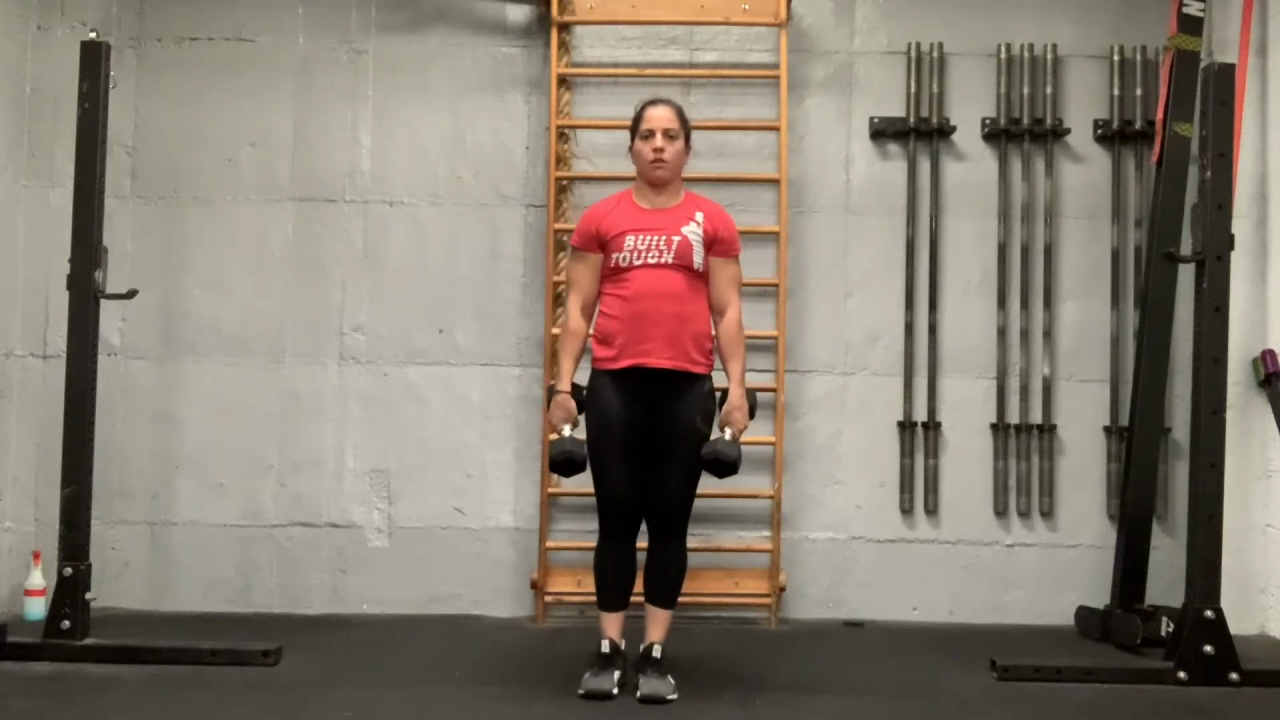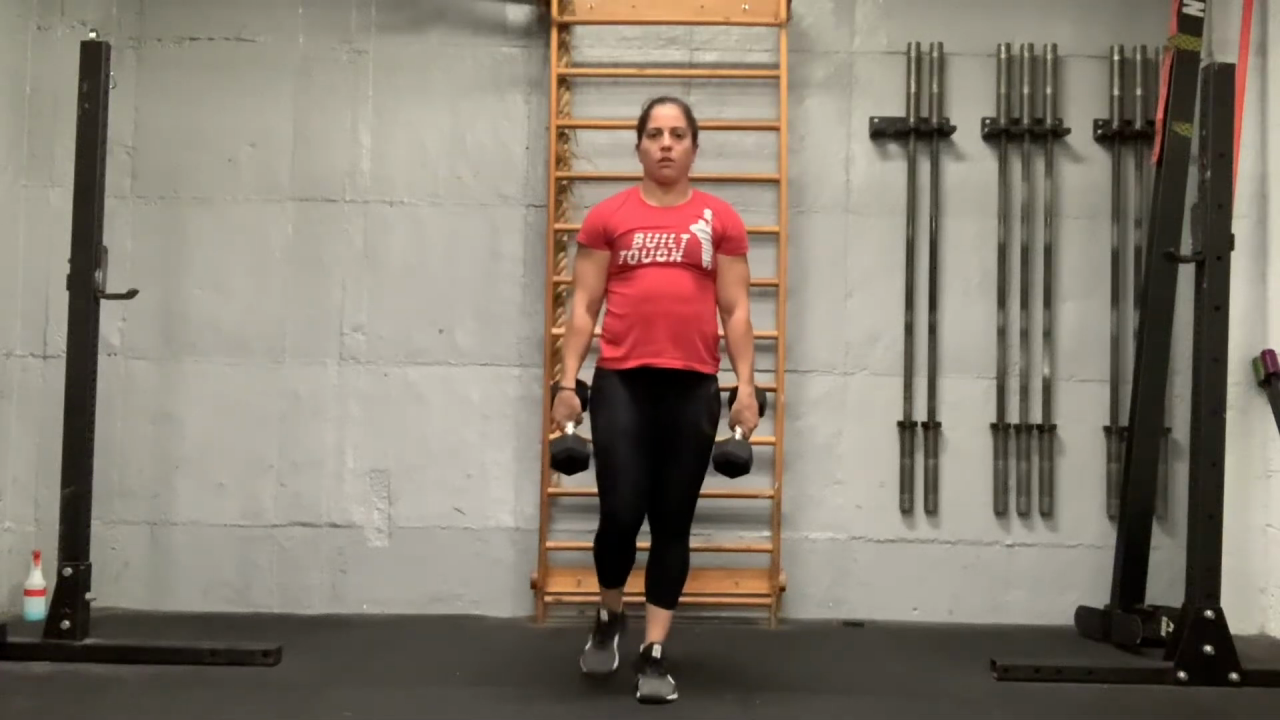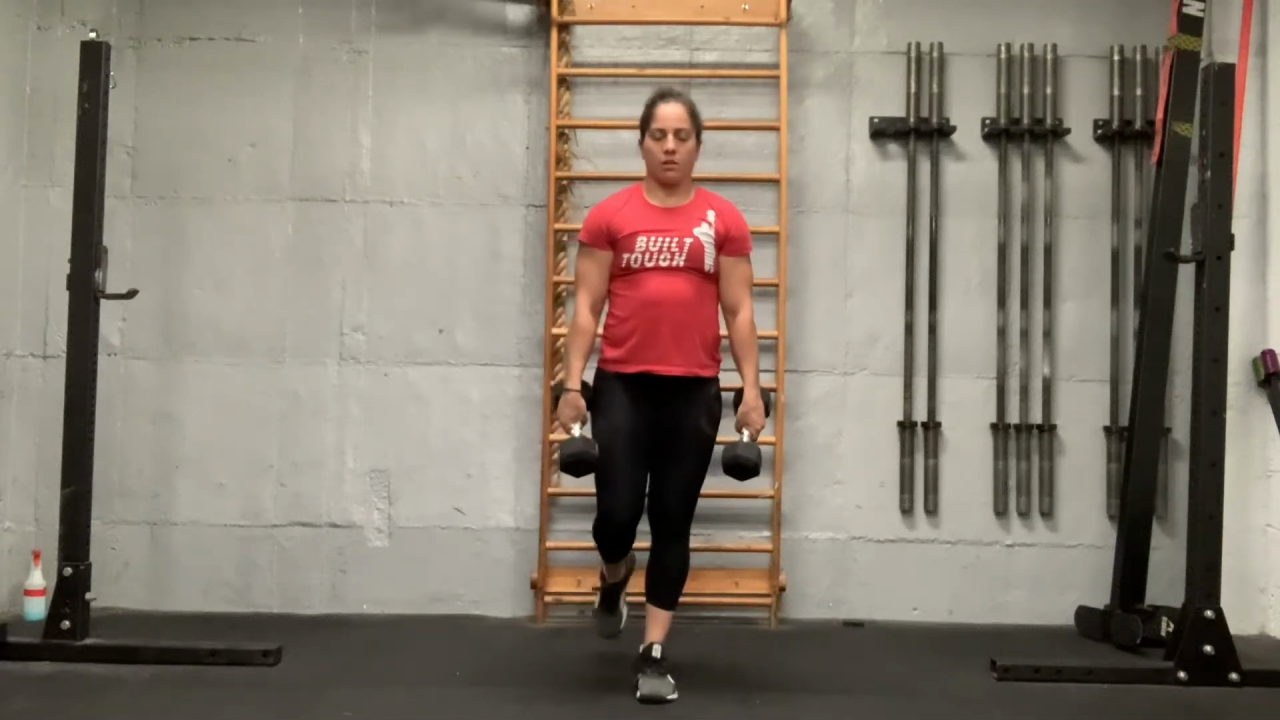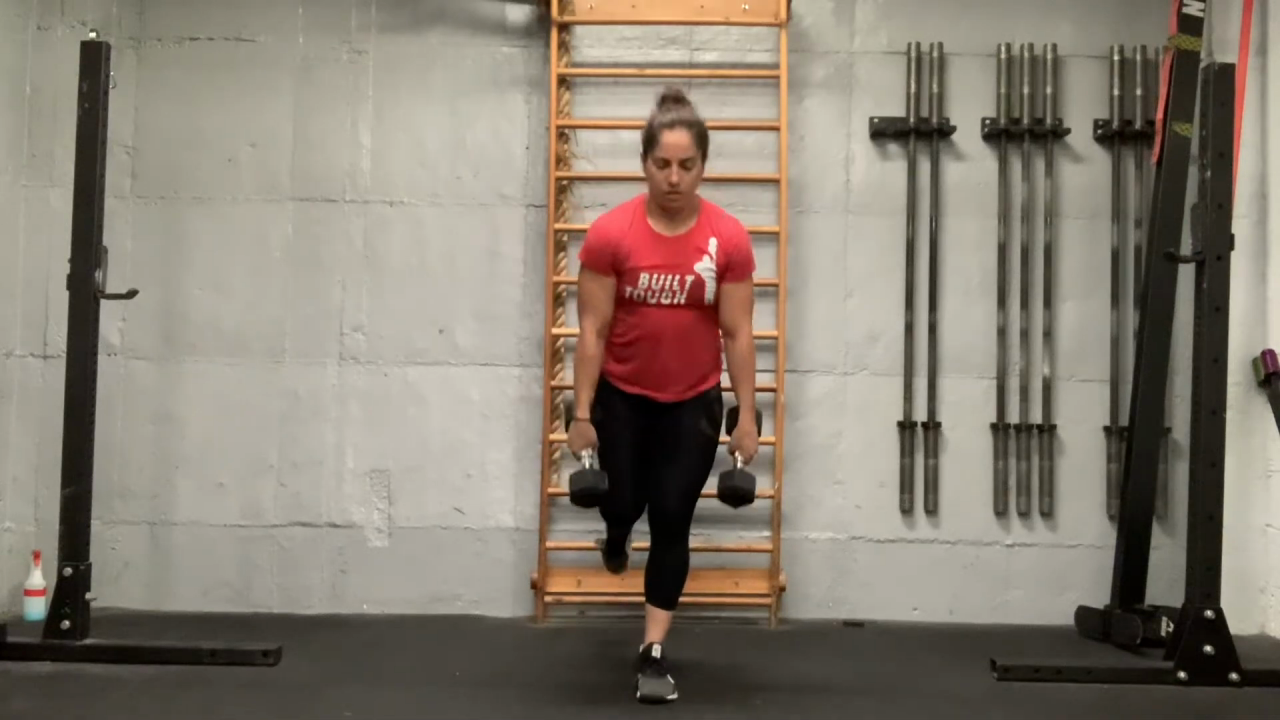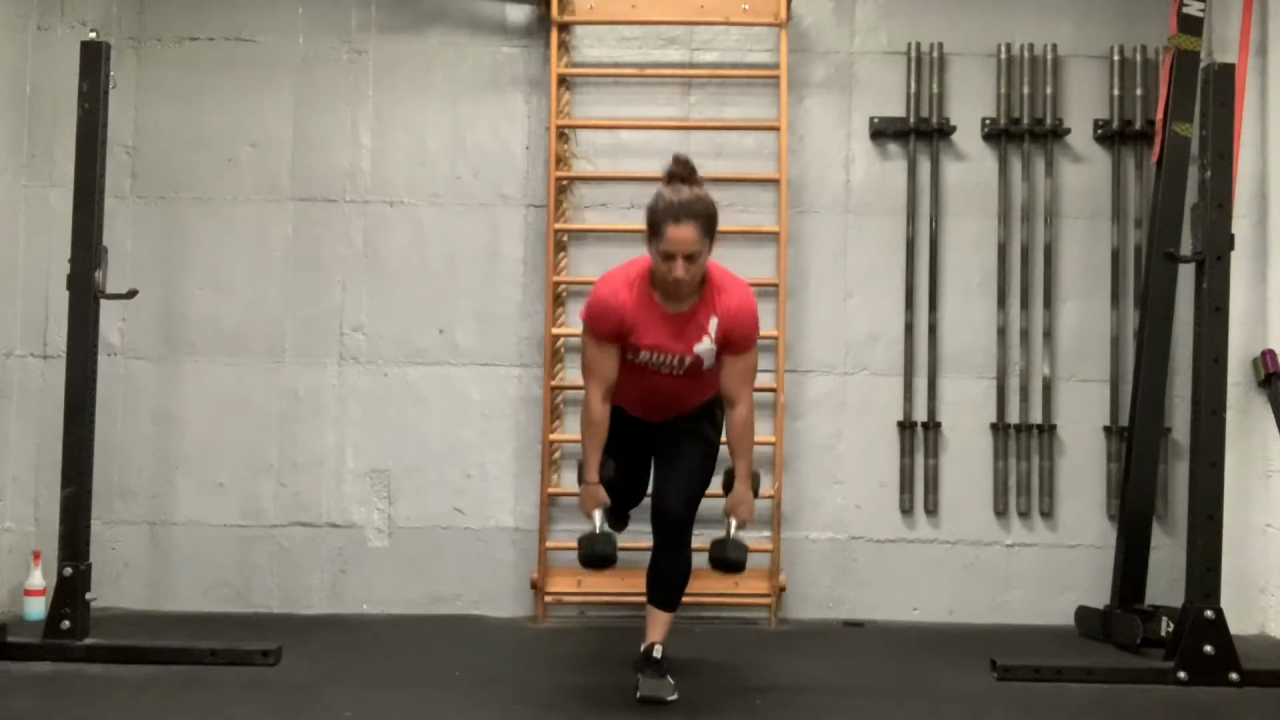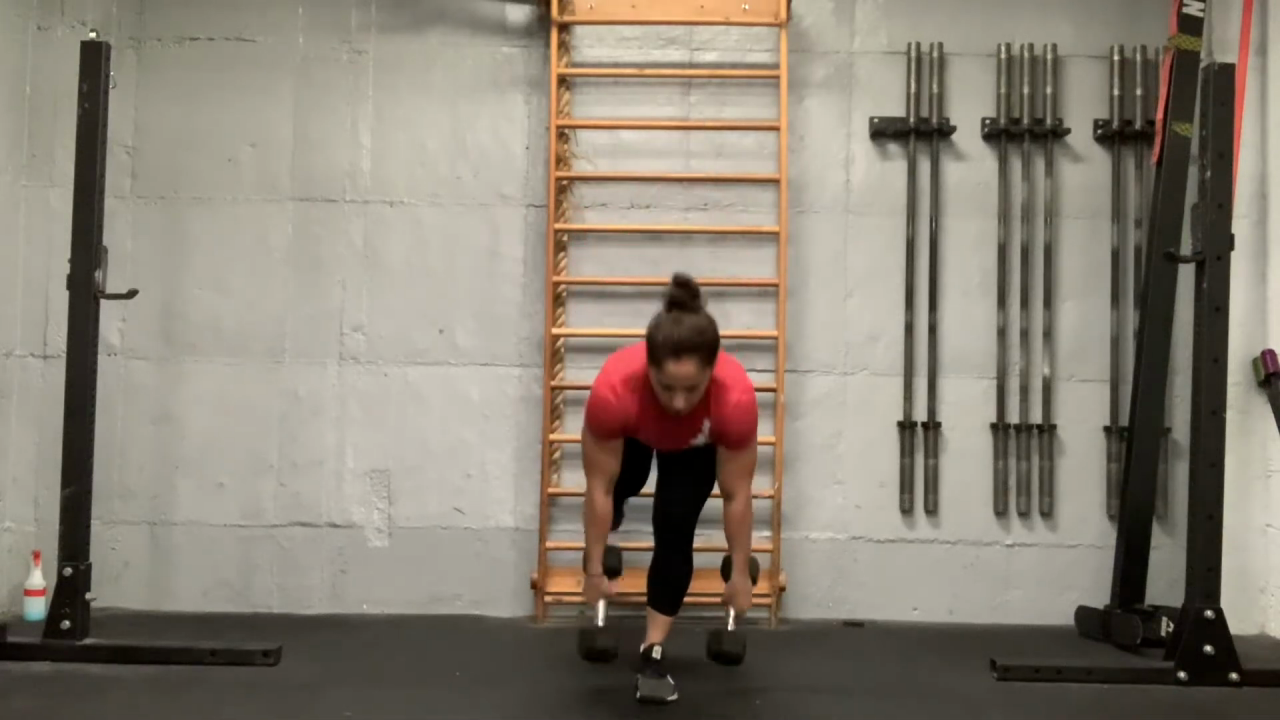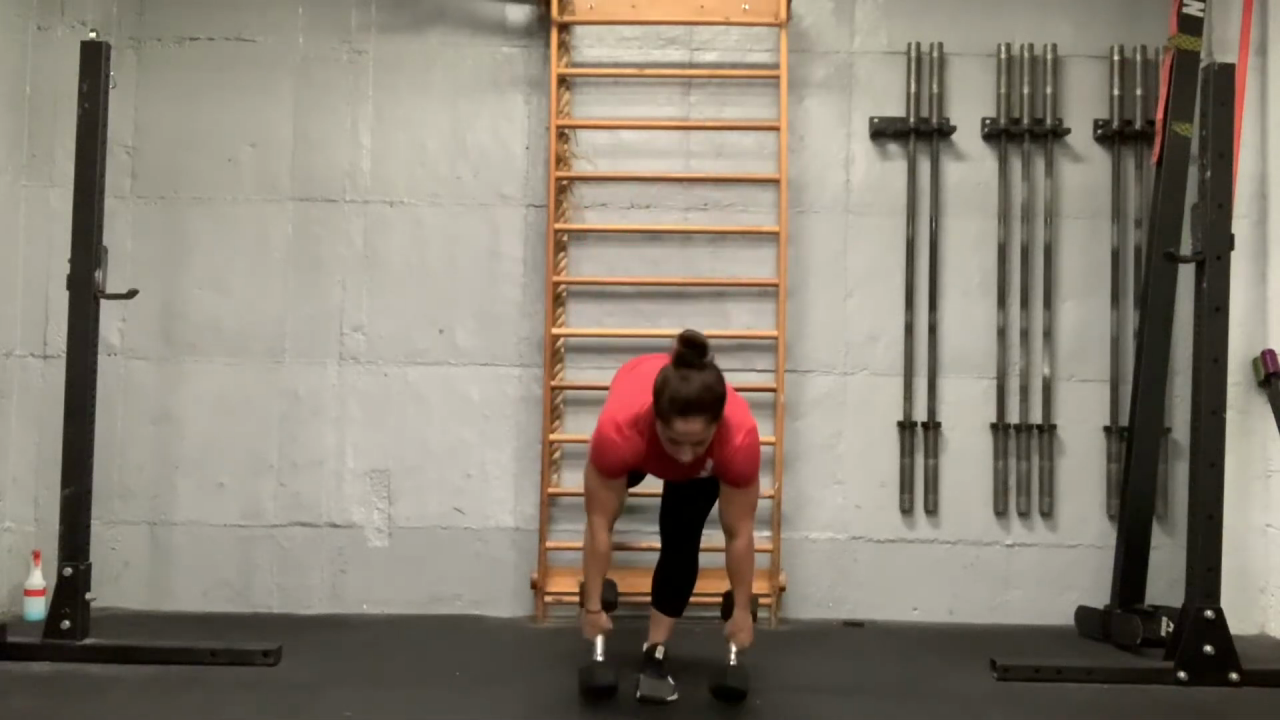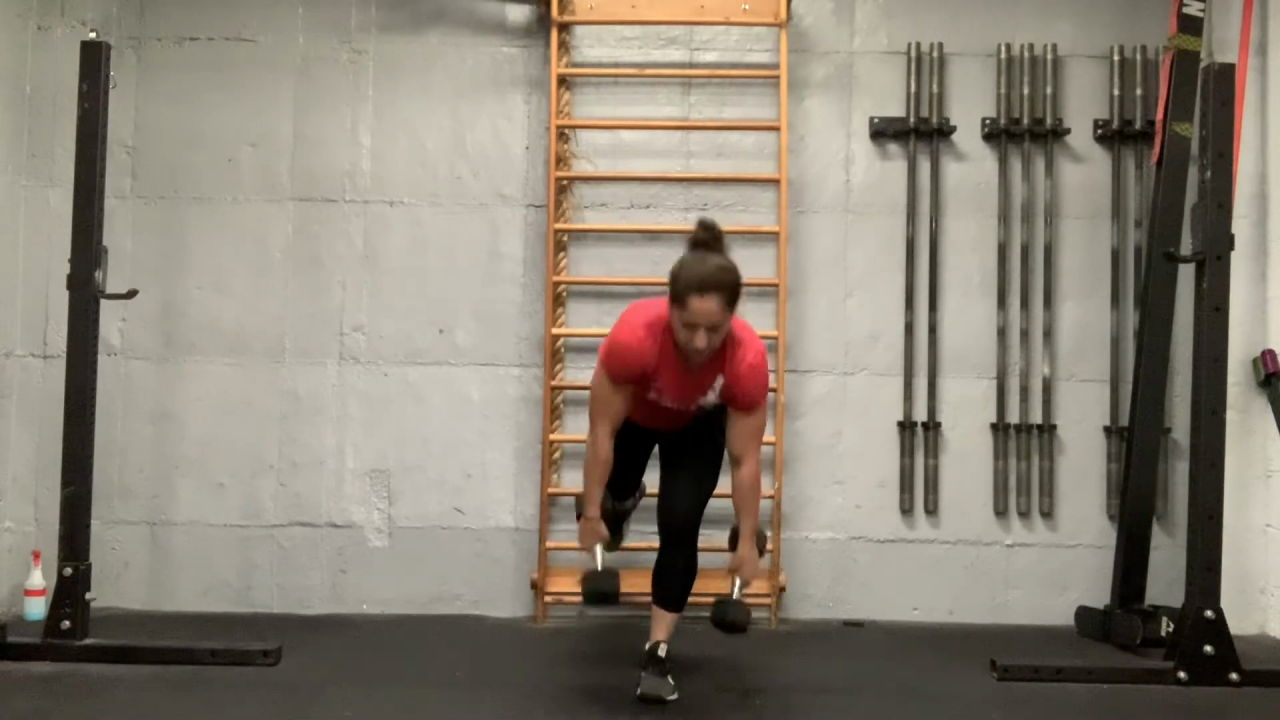
dt=0.3s
person 1, frame 1
left shoulder: (713, 221)
right shoulder: (600, 218)
left elbow: (727, 313)
right elbow: (578, 309)
left wrist: (737, 389)
right wrist: (562, 386)
left hip: (686, 388)
right hip: (615, 385)
left knee: (669, 522)
right knee: (617, 520)
left ankle: (653, 655)
right ankle: (608, 651)
person 1, frame 2
left shoulder: (721, 219)
right shoulder: (607, 216)
left elbow: (735, 311)
right elbow: (584, 307)
left wrist: (746, 387)
right wrist: (567, 383)
left hip: (692, 387)
right hip: (621, 382)
left knee: (672, 521)
right knee: (621, 514)
left ankle: (653, 653)
right ankle: (608, 619)
person 1, frame 3
left shoulder: (724, 220)
right shoulder: (608, 216)
left elbow: (739, 313)
right elbow: (586, 309)
left wrist: (752, 391)
right wrist: (572, 386)
left hip: (693, 391)
right hip: (621, 387)
left knee: (672, 522)
right knee: (618, 512)
left ankle: (653, 652)
right ankle: (613, 580)
person 1, frame 4
left shoulder: (729, 238)
right shoulder: (609, 233)
left elbow: (737, 335)
right elbow: (592, 332)
left wrist: (746, 416)
right wrist: (581, 413)
left hip: (693, 402)
right hip: (622, 397)
left knee: (672, 523)
right knee: (621, 505)
left ankle: (653, 652)
right ankle: (617, 533)
person 1, frame 5
left shoulder: (736, 303)
right shoulder: (612, 296)
left elbow: (737, 403)
right elbow: (598, 396)
left wrist: (742, 484)
right wrist: (591, 479)
left hip: (693, 418)
right hip: (628, 413)
left knee: (673, 521)
right knee: (620, 503)
left ankle: (653, 651)
right ankle: (622, 490)
person 1, frame 6
left shoulder: (736, 398)
right shoulder: (613, 390)
left elbow: (736, 495)
right elbow: (599, 489)
left wrist: (739, 573)
right wrist: (594, 569)
right hip: (634, 433)
left knee: (675, 527)
right knee: (622, 490)
left ankle: (653, 652)
right ankle: (632, 485)
person 1, frame 7
left shoulder: (740, 438)
right shoulder: (619, 428)
left elbow: (739, 534)
right elbow: (599, 525)
left wrist: (741, 610)
right wrist: (592, 606)
right hip: (636, 429)
left knee: (681, 533)
right knee: (609, 506)
left ankle: (655, 653)
person 1, frame 8
left shoulder: (749, 359)
right shoulder: (633, 335)
left elbow: (744, 460)
right elbow: (601, 434)
left wrist: (746, 543)
right wrist: (592, 514)
left hip: (699, 429)
right hip: (635, 417)
left knee: (680, 528)
right knee: (612, 497)
left ankle: (657, 651)
right ankle: (623, 501)
